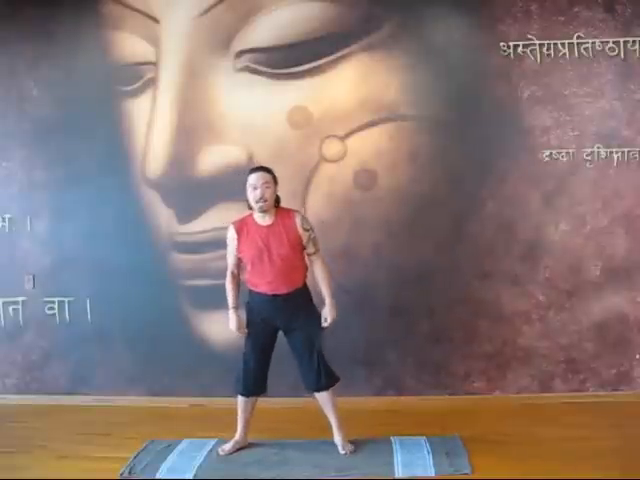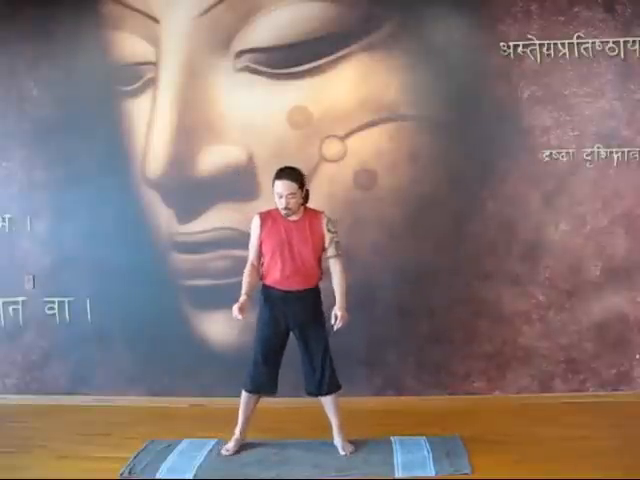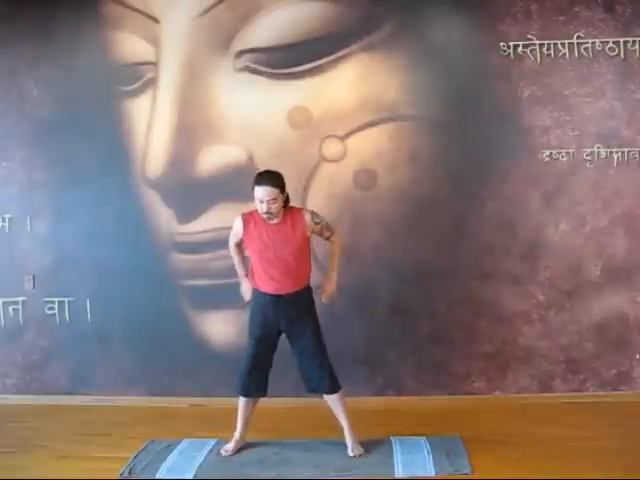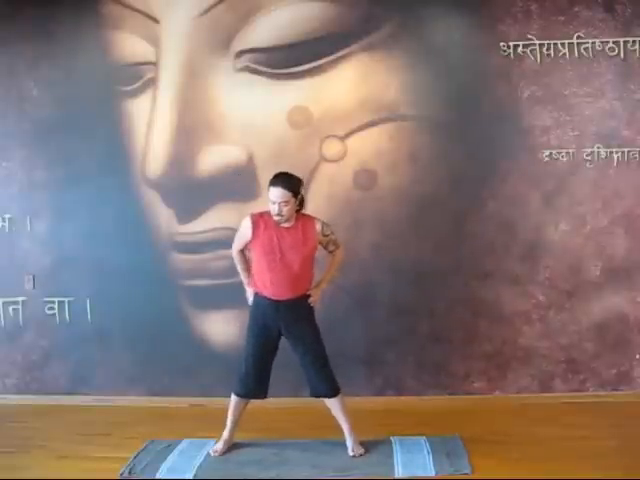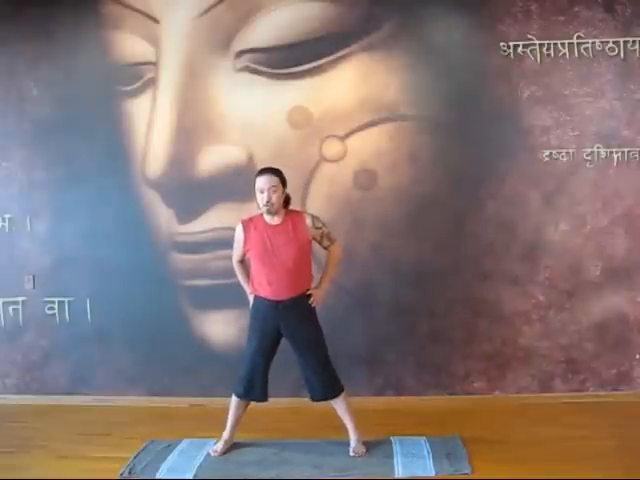
dt=0.5s
person 1, frame 1
left shoulder: (295, 220)
right shoulder: (237, 230)
left elbow: (315, 260)
right elbow: (232, 273)
left wrist: (329, 301)
right wrist: (233, 310)
left hip: (297, 302)
right hip: (260, 305)
left knee: (316, 367)
right knee: (250, 371)
left ankle: (338, 433)
right ankle: (240, 435)
person 1, frame 2
left shoulder: (321, 221)
right shoulder: (261, 221)
left elbow: (335, 263)
right elbow: (253, 264)
left wrist: (340, 303)
right wrist: (244, 296)
left hip: (307, 300)
right hip: (273, 301)
left knee: (321, 366)
right knee: (259, 367)
left ankle: (338, 433)
right ankle: (239, 434)
person 1, frame 3
left shoulder: (305, 218)
right shoulder: (243, 222)
left elbow: (334, 237)
right elbow: (233, 245)
left wrist: (331, 278)
right wrist: (244, 279)
left hip: (299, 302)
right hip: (264, 304)
left knee: (320, 368)
right knee: (252, 370)
left ankle: (349, 433)
right ankle: (239, 435)
person 1, frame 4
left shoulder: (315, 227)
right shoulder: (252, 224)
left elbow: (338, 252)
right elbow: (237, 251)
left wrist: (320, 286)
right wrist: (248, 285)
left hip: (298, 308)
right hip: (263, 308)
left knee: (321, 371)
right knee: (250, 372)
left ankle: (349, 434)
right ankle: (227, 435)
person 1, frame 5
left shoulder: (306, 222)
right shoulder: (245, 229)
left elbow: (334, 248)
right elbow: (237, 261)
left wrist: (322, 287)
right wrist: (250, 292)
left hip: (300, 307)
right hip: (264, 309)
left knee: (321, 371)
right knee: (250, 373)
left ankle: (354, 433)
right ankle: (227, 436)
